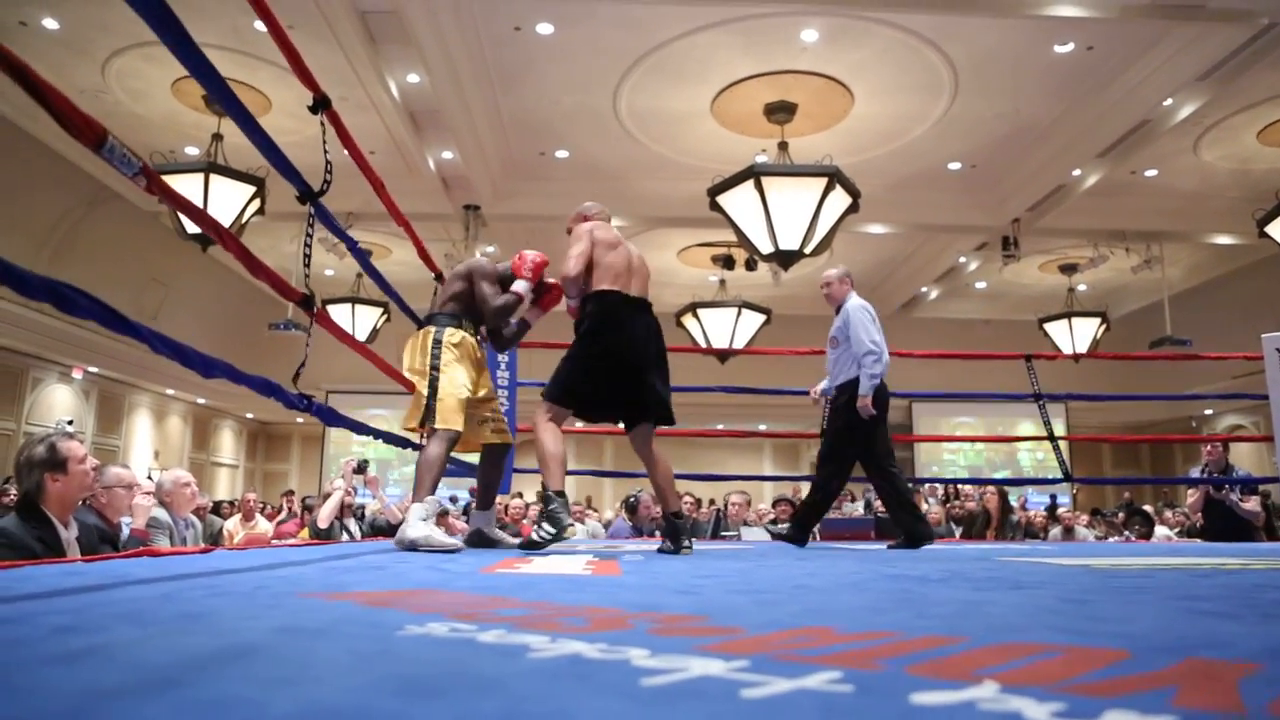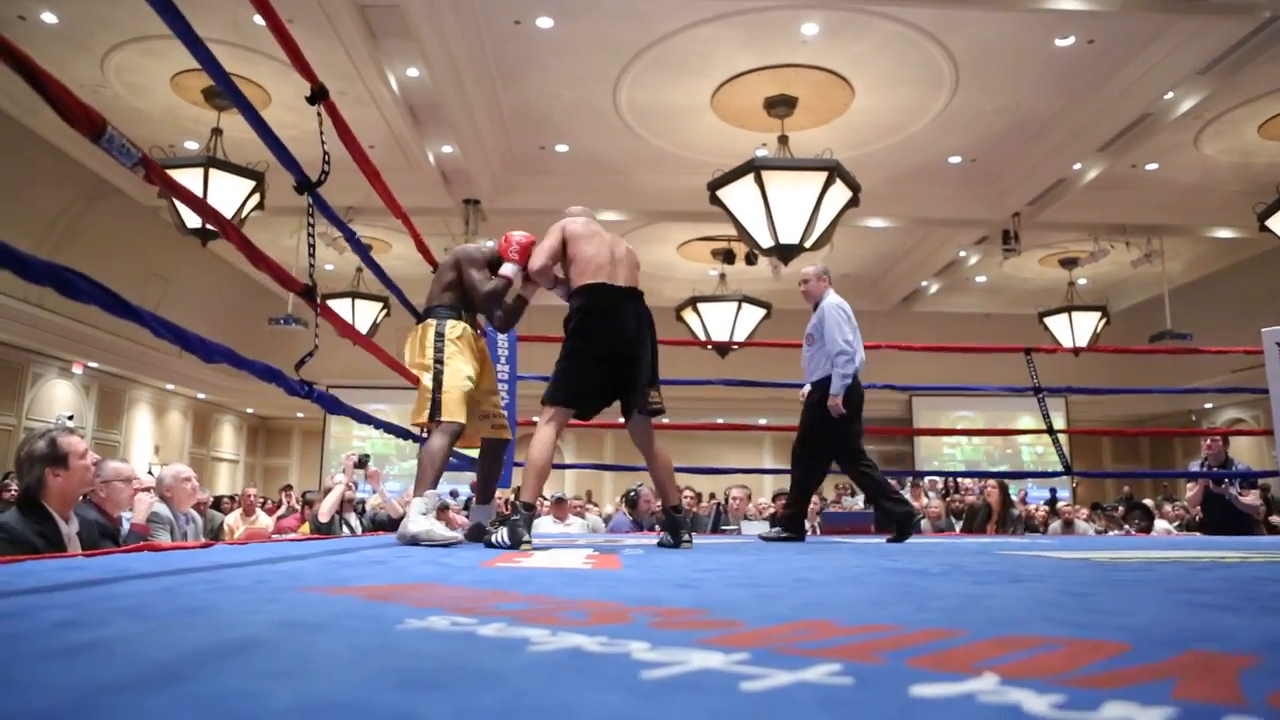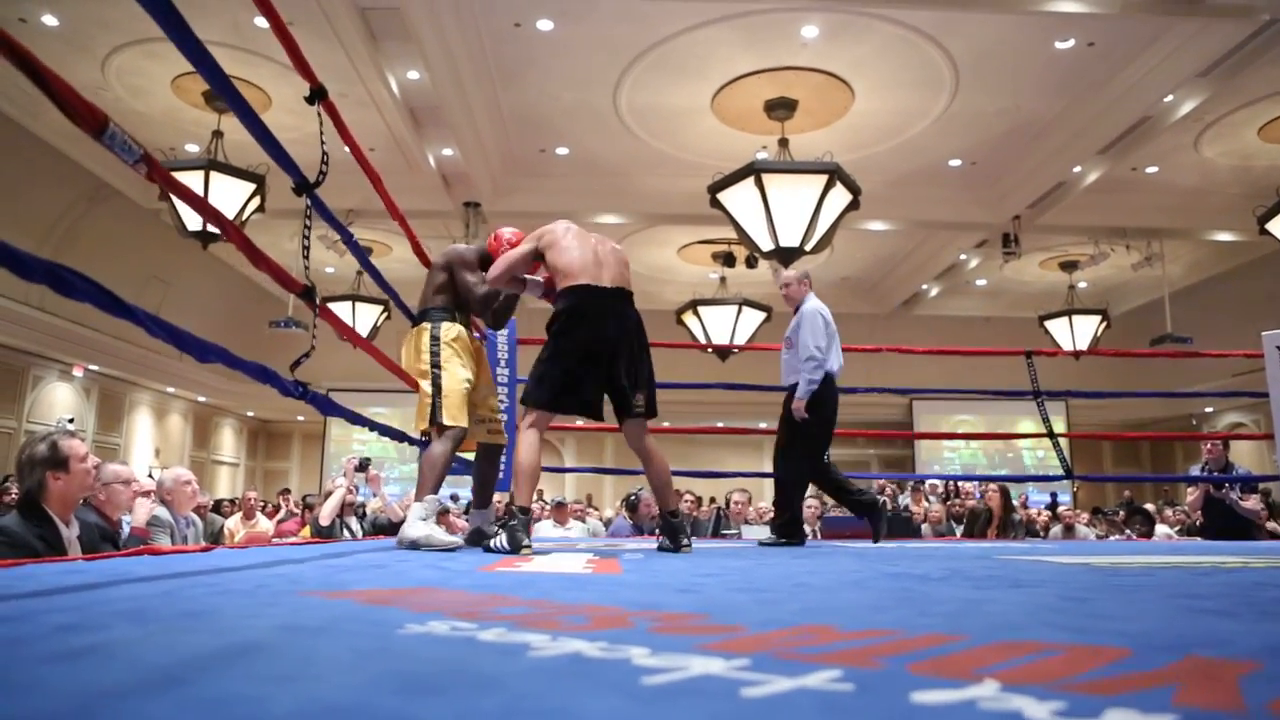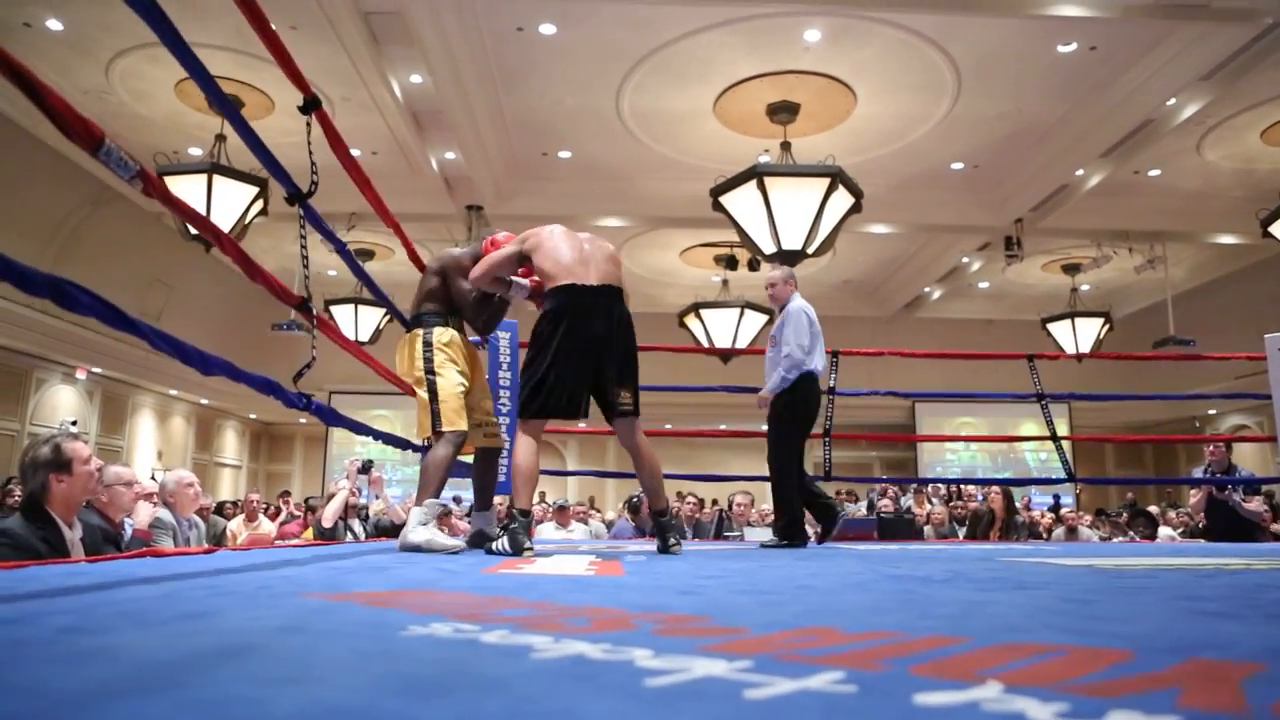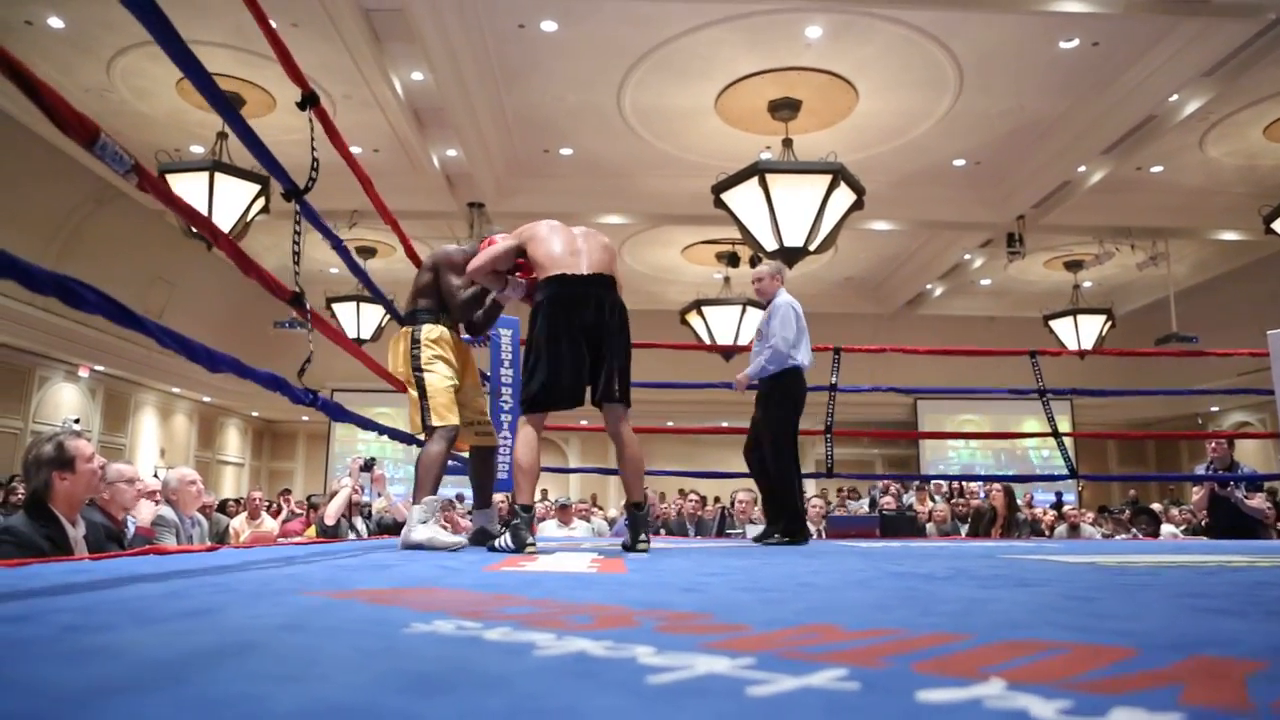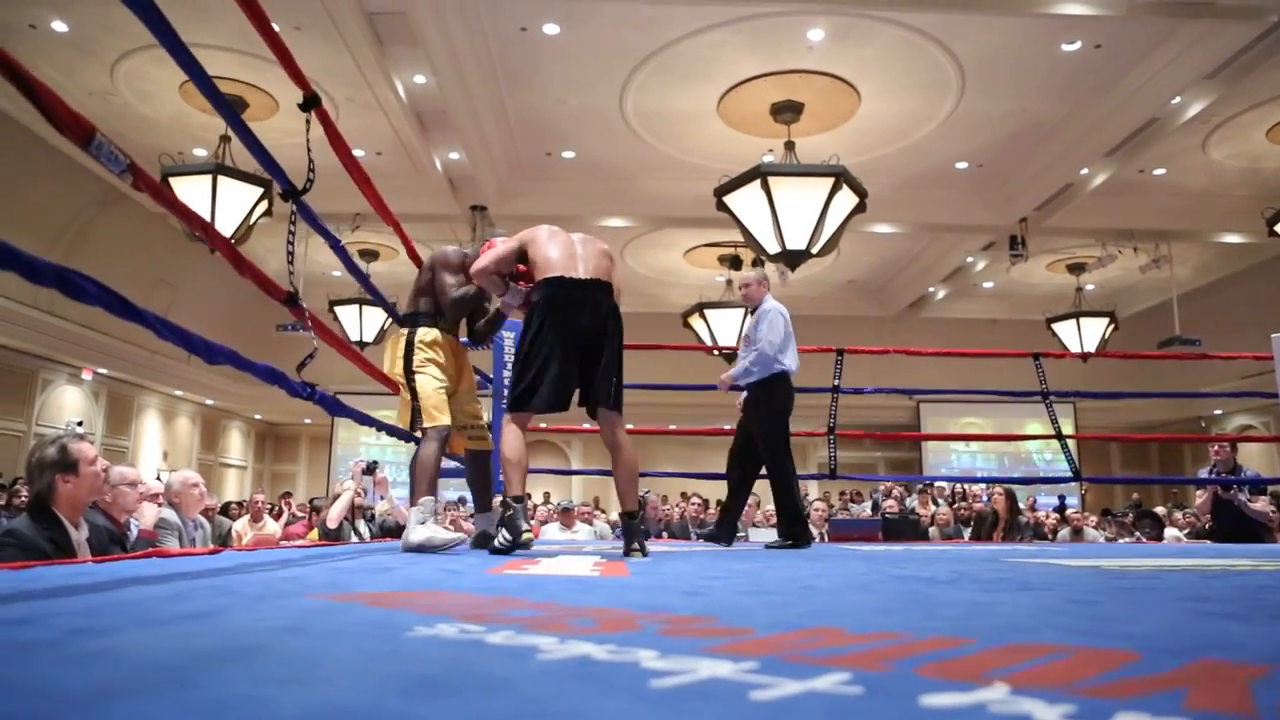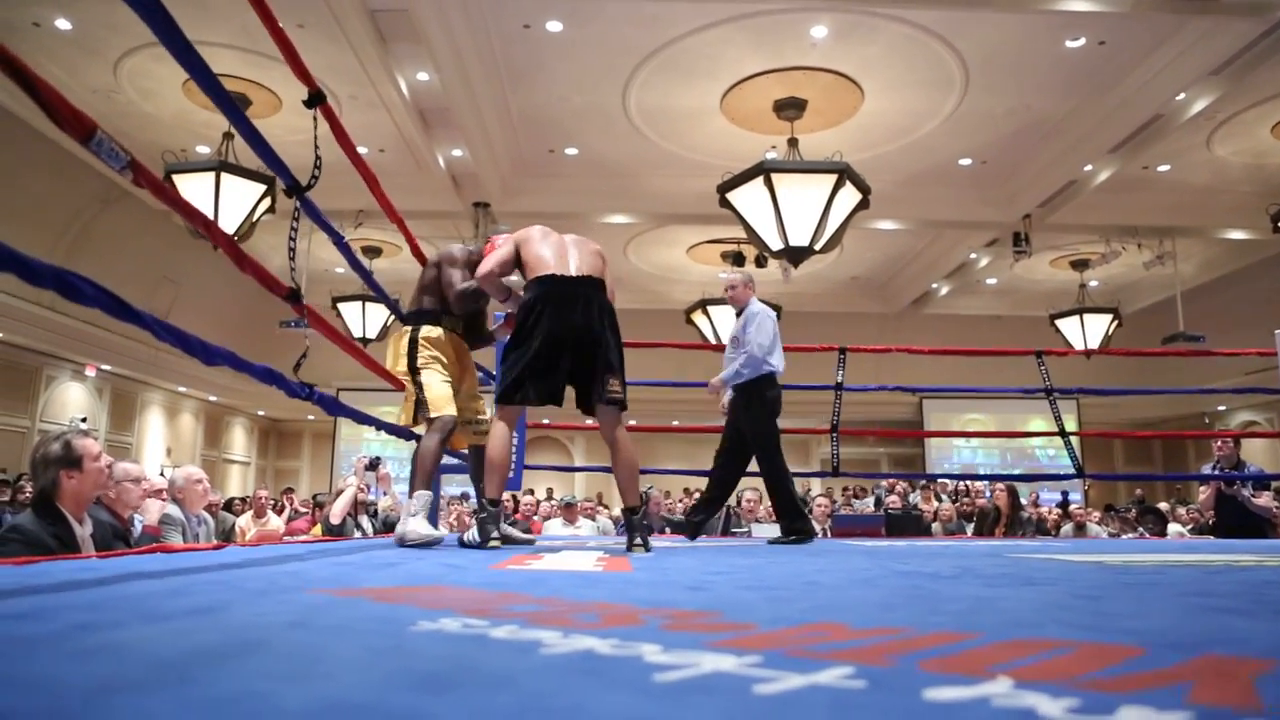
dt=0.1s
person 1, frame 1
left shoulder: (590, 230)
right shoulder: (637, 256)
left elbow: (570, 274)
left wrist: (575, 296)
right wrist: (583, 304)
left hip: (607, 327)
right hip: (644, 332)
left knee: (547, 417)
right knee: (644, 443)
left ankle: (555, 511)
right ankle: (677, 530)
person 1, frame 2
left shoulder: (569, 226)
right shoulder: (626, 249)
left elbow: (539, 268)
left wrist: (557, 282)
left hip: (595, 319)
right hip: (636, 321)
left knee: (550, 422)
right knee: (644, 435)
left ankle: (521, 521)
right ankle: (676, 524)
person 1, frame 3
left shoulder: (551, 232)
right shoulder: (614, 249)
left elbow: (494, 276)
left wrist: (533, 285)
left hip: (579, 323)
right hip: (624, 322)
left knee: (532, 424)
right knee: (639, 437)
left ankle: (518, 527)
right ankle: (675, 529)
person 1, frame 4
left shoulder: (536, 237)
right shoulder: (605, 248)
left elbow: (478, 276)
left wrist: (515, 288)
left hip: (565, 316)
right hip: (612, 318)
left knee: (528, 428)
right knee: (631, 433)
left ankle: (519, 531)
right ankle: (665, 529)
person 1, frame 5
left shoulder: (533, 231)
right shoulder: (601, 240)
left elbow: (476, 269)
left wrist: (511, 289)
left hip: (560, 305)
right hip: (607, 306)
left knee: (530, 422)
right knee: (618, 423)
left ankle: (521, 526)
right ankle: (639, 524)
person 1, frame 6
left shoulder: (534, 234)
right shoulder: (600, 248)
left elbow: (480, 269)
left wrist: (512, 296)
left hip: (554, 307)
right hip: (601, 309)
left knee: (515, 419)
right knee: (613, 430)
left ankle: (516, 519)
right ankle: (633, 533)
person 1, frame 7
left shoulder: (526, 236)
right shoulder: (592, 248)
left elbow: (484, 274)
left wrist: (513, 301)
left hip: (547, 304)
right hip: (594, 307)
left knee: (505, 415)
right knee: (612, 426)
left ankle: (489, 521)
right ankle: (635, 528)
person 2, frame 1
left shoulder: (492, 283)
right shoulder: (483, 268)
left elbow: (502, 342)
right elbow: (495, 313)
left wrist: (534, 311)
right wrist: (524, 284)
left hip: (466, 351)
right hip: (444, 344)
left knee: (498, 439)
right knee: (445, 431)
left ankle: (482, 526)
right ankle: (416, 523)
person 2, frame 2
left shoulder: (486, 268)
right shoulder: (472, 254)
left elbow: (503, 323)
right elbow: (485, 300)
left wrist: (527, 289)
right wrist: (513, 267)
left hip: (466, 342)
right hip: (445, 337)
left knee: (496, 432)
right knee: (449, 424)
left ankle: (482, 518)
person 2, frame 3
left shoulder: (477, 267)
right shoulder: (464, 254)
left elbow: (495, 320)
right elbow: (480, 304)
left hip: (461, 345)
right hip: (440, 339)
left knee: (493, 437)
right knee: (451, 429)
left ankle: (481, 524)
right ankle: (417, 522)
person 2, frame 4
left shoulder: (473, 273)
right shoulder: (457, 259)
left elbow: (484, 325)
right elbow: (472, 309)
left hip: (457, 350)
right hip: (435, 344)
left knee: (489, 439)
right knee: (452, 433)
left ankle: (484, 525)
person 2, frame 5
left shoulder: (470, 271)
right shoulder: (451, 256)
left elbow: (476, 327)
right elbow: (461, 306)
left hip: (450, 346)
right hip: (427, 341)
left knee: (483, 438)
right knee: (444, 430)
left ankle: (485, 525)
right ankle: (417, 525)
person 2, frame 6
left shoulder: (475, 280)
right shoulder: (451, 257)
left elbow: (478, 336)
right elbow: (450, 305)
left wrist: (506, 306)
left hip: (451, 353)
right hip: (421, 344)
left knee: (477, 440)
right knee: (438, 429)
left ankle: (487, 526)
right ankle: (420, 524)
person 2, frame 7
right shoulder: (456, 255)
left elbow: (473, 338)
right elbow: (458, 300)
left hip: (453, 349)
right hip: (425, 342)
left knee: (481, 436)
right knee: (442, 424)
right ankle: (413, 519)
person 3, frame 1
left shoulder: (855, 309)
right shoulder: (846, 314)
left elbow: (870, 353)
left wrist: (864, 393)
right wrist: (824, 387)
left hip: (856, 398)
right hip: (855, 396)
left knee: (833, 464)
right knee: (880, 466)
left ankle: (801, 529)
right ankle: (915, 530)
person 3, frame 2
left shoulder: (831, 307)
right shoulder: (825, 310)
left elbow: (842, 352)
left wrist: (836, 392)
right wrist: (810, 389)
left hip: (833, 394)
right hip: (832, 392)
left knee: (807, 457)
right knee: (852, 459)
left ankle: (792, 525)
right ankle: (900, 516)
person 3, frame 3
left shoulder: (810, 311)
right shoulder: (806, 314)
left elbow: (815, 358)
left wrist: (800, 396)
right wrist: (797, 394)
left hip: (813, 397)
right hip: (816, 398)
left knee: (790, 461)
right knee: (812, 464)
left ankle: (788, 530)
right ankle: (867, 506)
person 3, frame 4
left shoulder: (796, 311)
right shoulder: (789, 314)
left elbow: (795, 357)
left wrist: (771, 389)
right wrist: (775, 390)
left hip: (795, 394)
right hip: (793, 394)
left knee: (784, 464)
right knee: (786, 463)
left ankle: (788, 532)
right ankle: (826, 509)
person 3, frame 5
left shoulder: (783, 305)
right shoulder: (776, 309)
left elbow: (779, 349)
left wrist: (749, 374)
right wrist: (759, 381)
left hip: (782, 386)
right hip: (777, 387)
left knee: (780, 457)
right knee: (756, 453)
left ankle: (791, 527)
right ankle: (780, 522)
person 3, frame 6
left shoulder: (771, 311)
right shoulder: (759, 315)
left elbow: (766, 352)
left wrist: (733, 375)
right wrist: (746, 393)
left hip: (771, 393)
right hip: (760, 395)
left knee: (777, 463)
right knee: (741, 462)
left ankle: (796, 533)
right ankle: (724, 528)
person 3, frame 7
left shoulder: (758, 313)
right shoulder: (745, 318)
left elbow: (755, 355)
left wrist: (724, 378)
right wrist: (729, 394)
left hip: (758, 394)
right hip: (745, 395)
left knee: (770, 461)
right knee: (727, 461)
left ankle: (798, 527)
right ankle: (697, 521)
